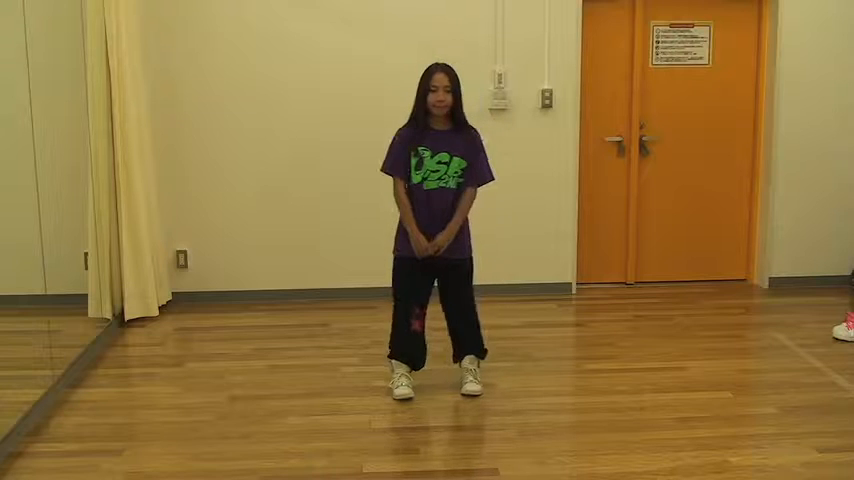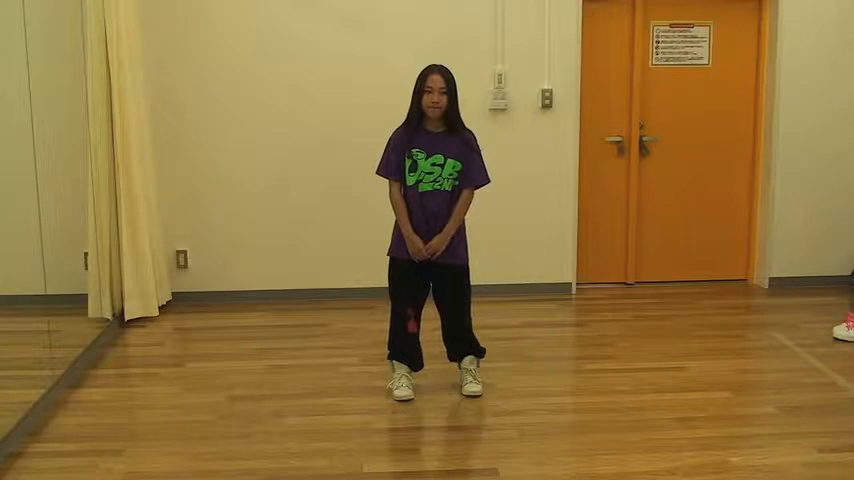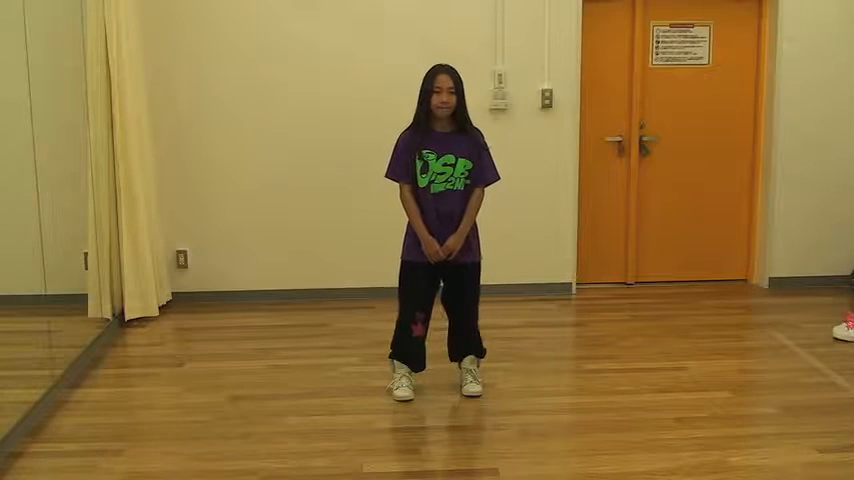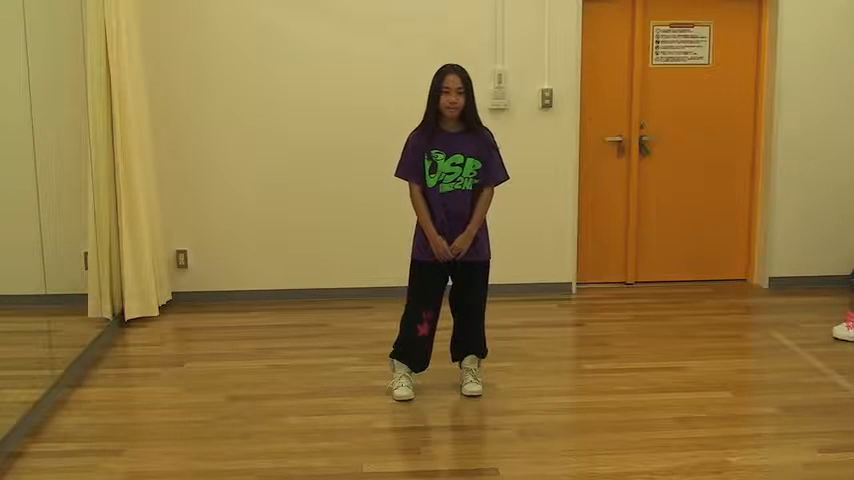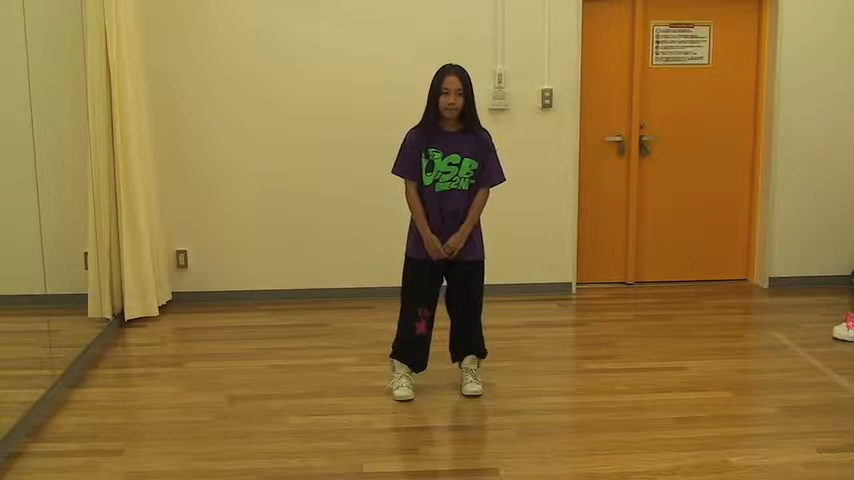
dt=0.7s
person 1, frame 1
left shoulder: (468, 138)
right shoulder: (408, 136)
left elbow: (471, 190)
right elbow: (399, 187)
left wrist: (449, 233)
right wrist: (414, 234)
left hip: (454, 240)
right hip: (413, 240)
left knee: (461, 303)
right knee: (409, 305)
left ankle: (470, 364)
right ankle: (402, 367)
person 1, frame 2
left shoulder: (464, 141)
right shoulder: (403, 138)
left elbow: (467, 192)
right elbow: (395, 189)
left wrist: (445, 236)
right wrist: (409, 236)
left hip: (450, 243)
right hip: (408, 243)
left knee: (456, 307)
right knee: (406, 308)
left ankle: (468, 365)
right ankle: (402, 369)
person 1, frame 3
left shoulder: (472, 139)
right shoulder: (411, 139)
left elbow: (478, 191)
right elbow: (406, 191)
left wrist: (459, 236)
right wrist: (425, 238)
left hip: (463, 243)
right hip: (421, 243)
left knee: (464, 307)
right knee: (414, 309)
left ankle: (469, 365)
right ankle: (402, 369)
person 1, frame 4
left shoulder: (482, 139)
right shoulder: (421, 139)
left elbow: (488, 191)
right elbow: (415, 190)
left wrist: (467, 236)
right wrist: (434, 237)
left hip: (472, 242)
right hip: (430, 242)
left knee: (470, 307)
right knee: (421, 307)
left ankle: (470, 366)
right ankle: (402, 369)
person 1, frame 5
left shoulder: (479, 140)
right shoulder: (418, 138)
left elbow: (483, 191)
right elbow: (411, 189)
left wrist: (462, 235)
right wrist: (428, 236)
left hip: (466, 242)
right hip: (424, 242)
left knee: (467, 307)
right knee: (417, 307)
left ankle: (469, 367)
right ankle: (402, 370)
